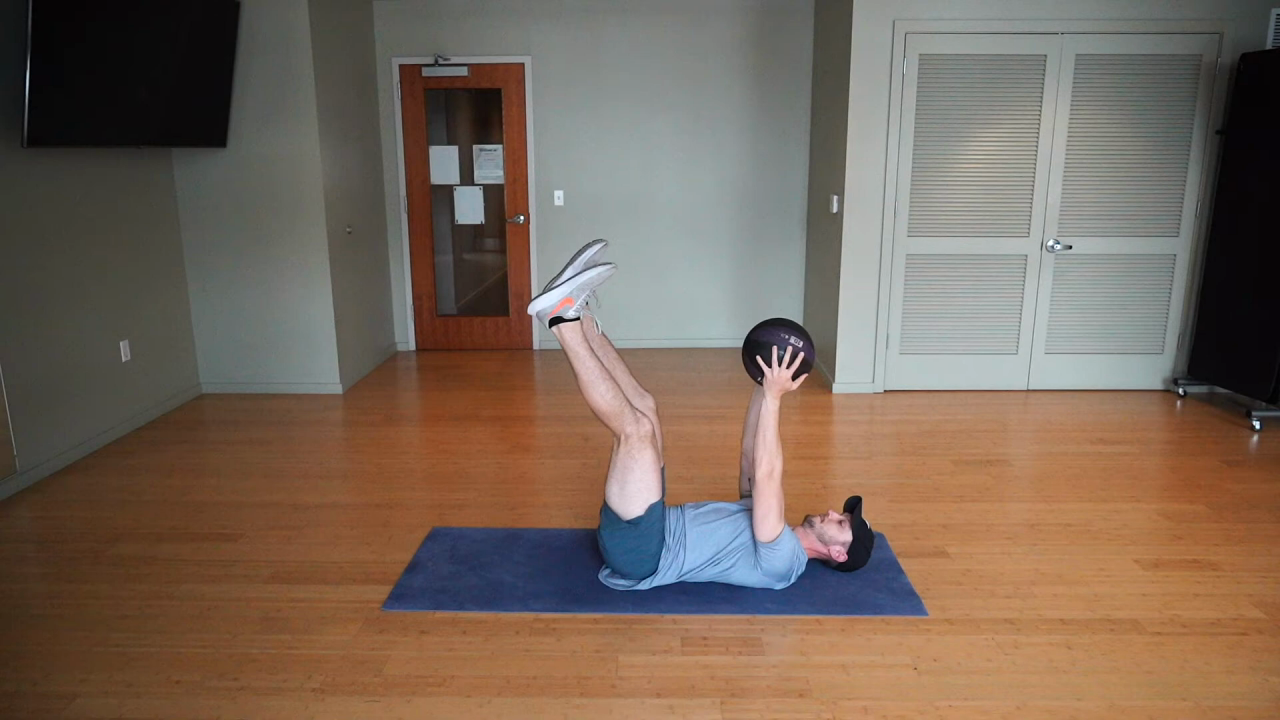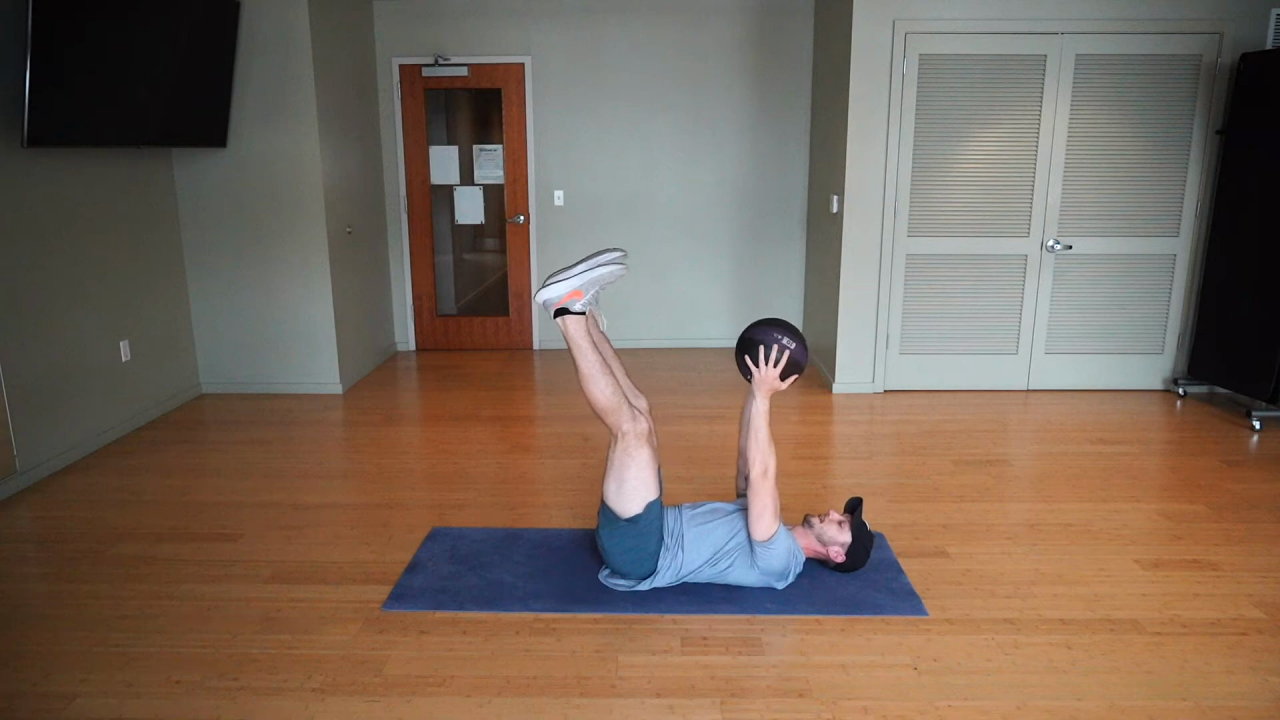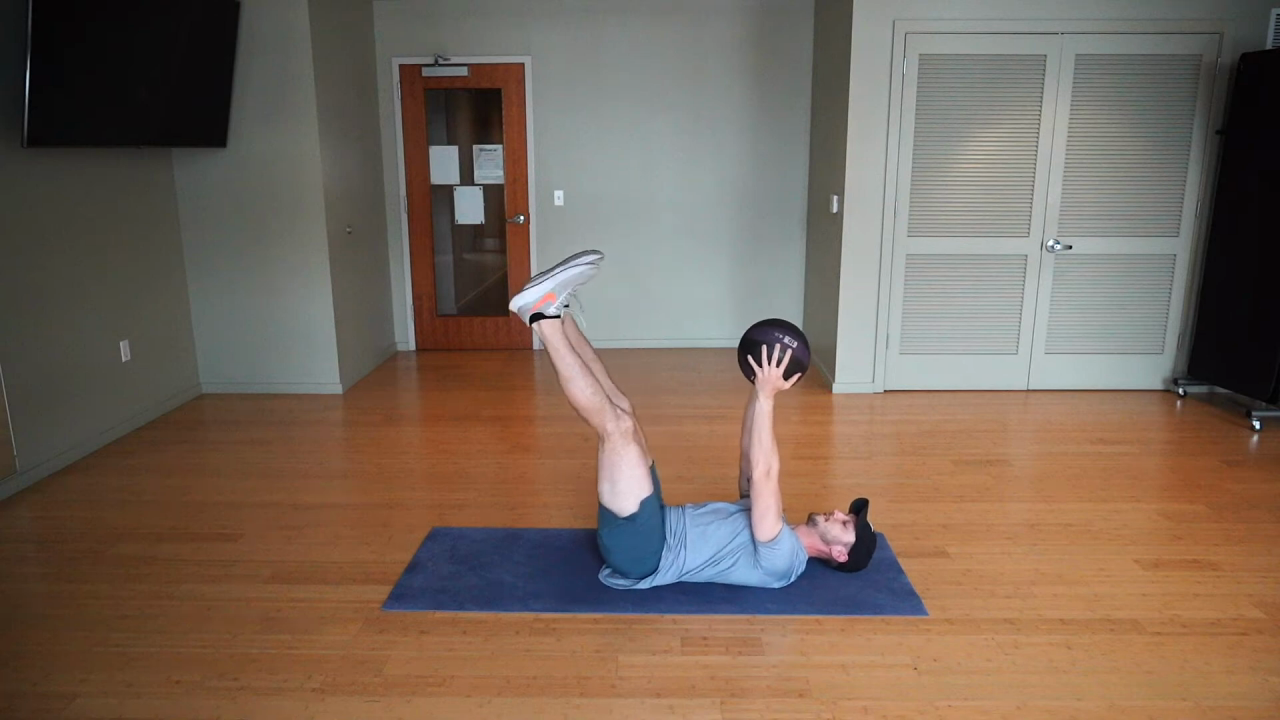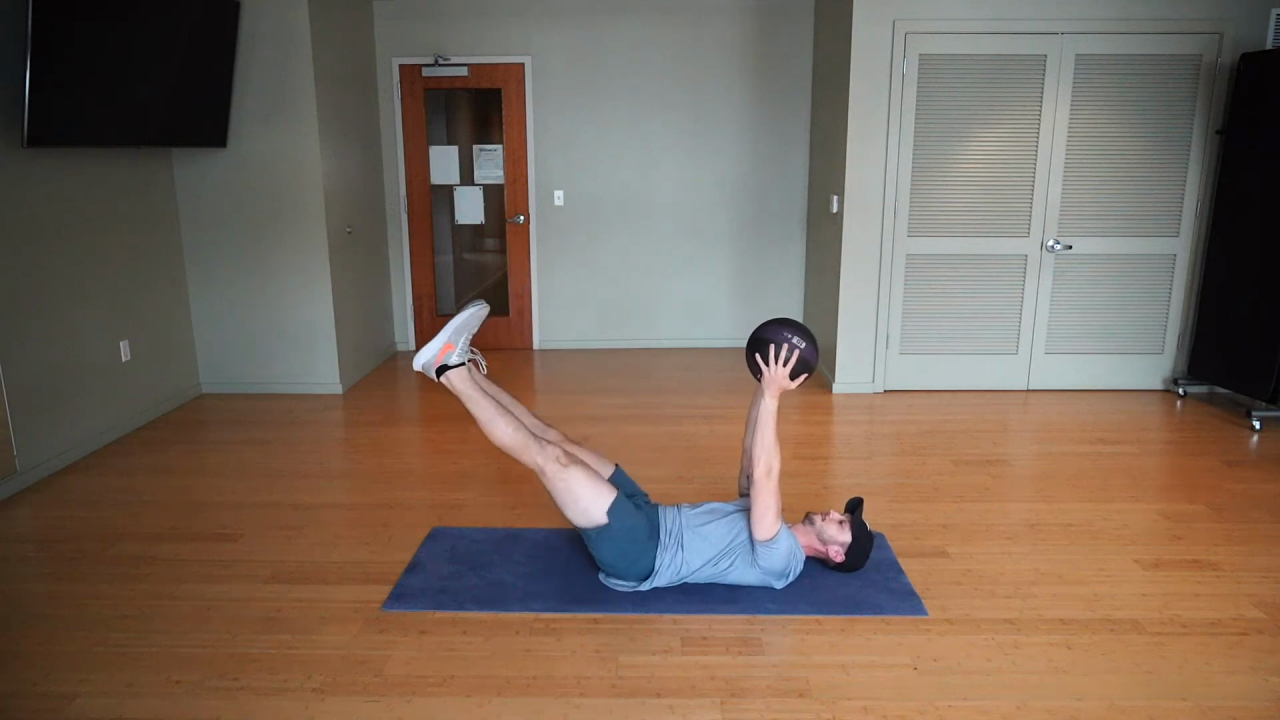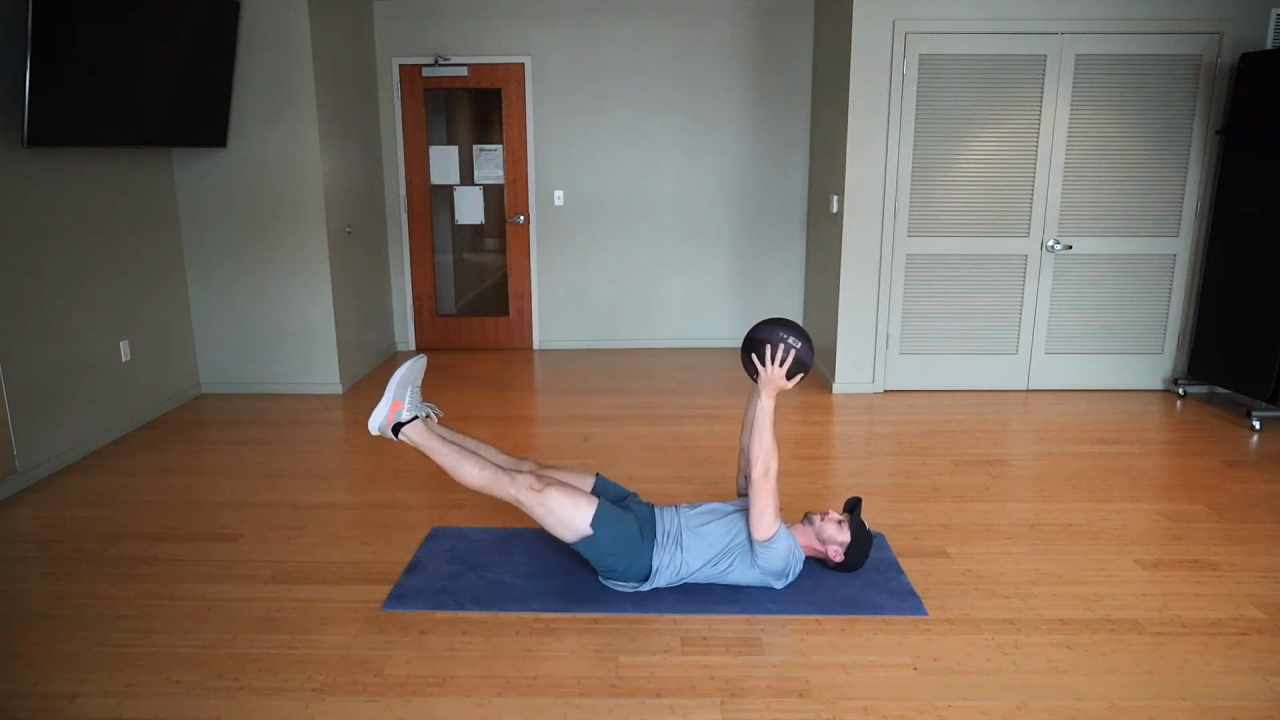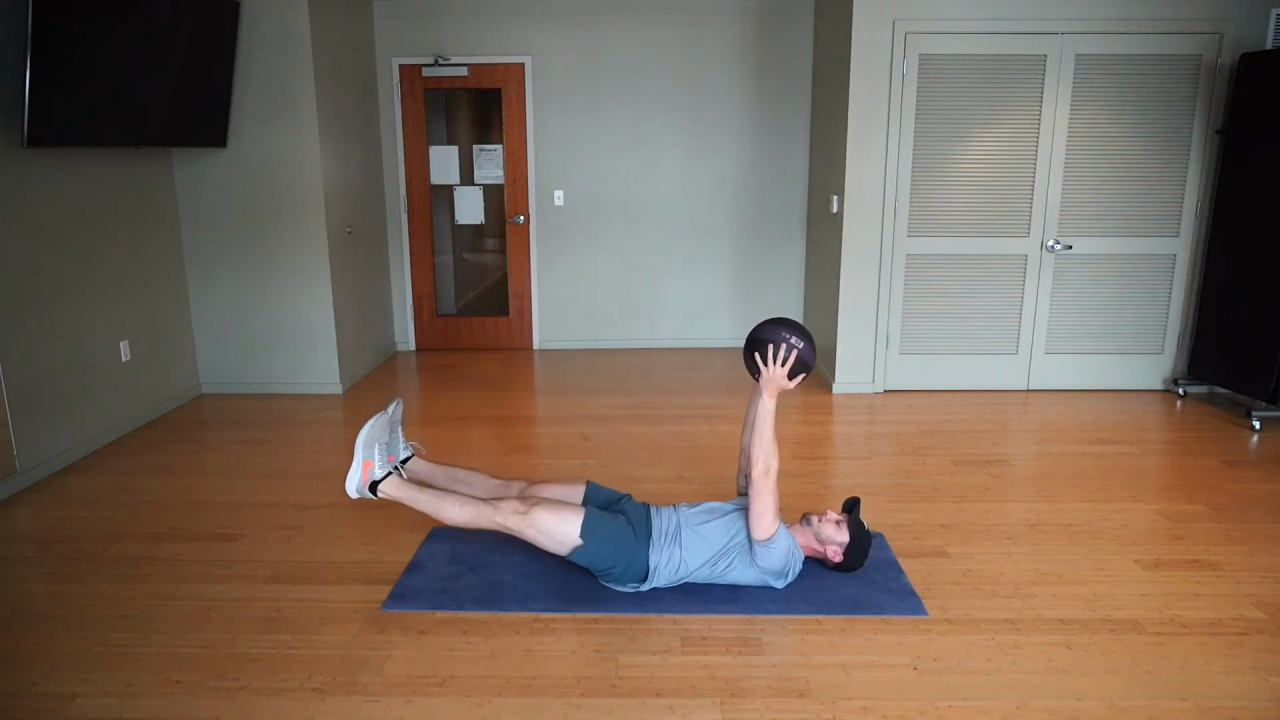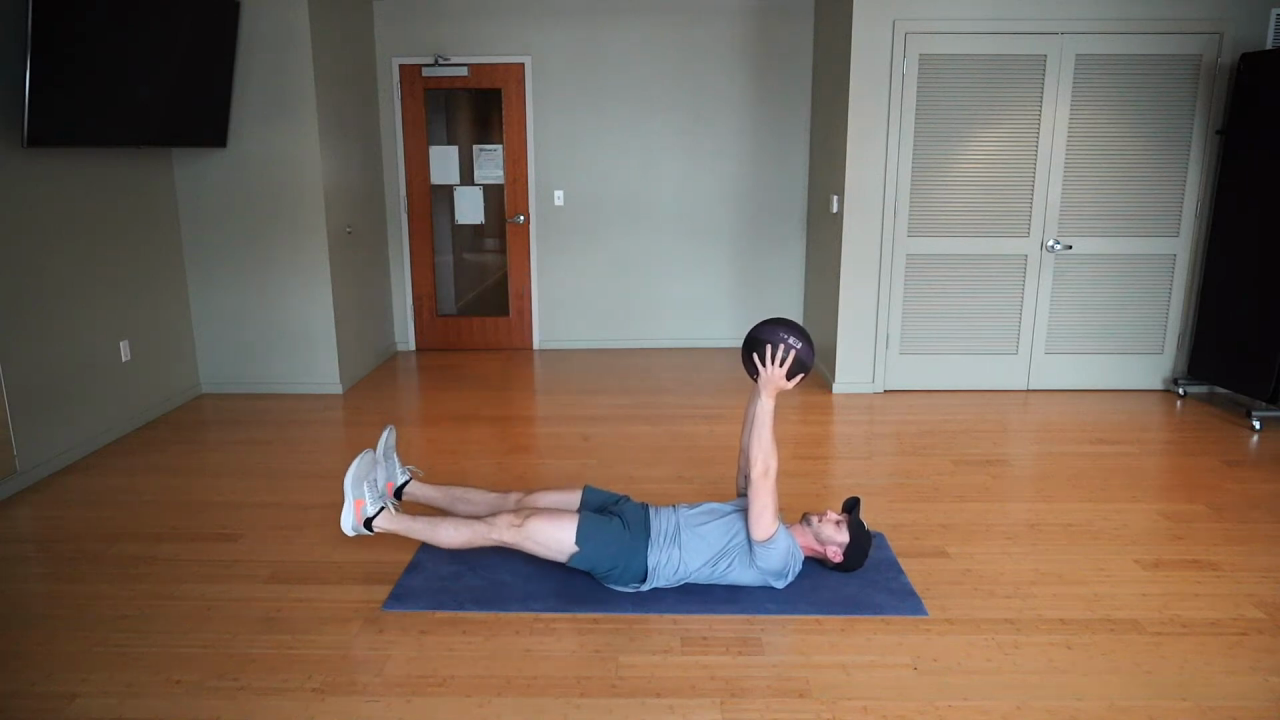
dt=0.5s
person 1, frame 1
left shoulder: (782, 560)
right shoulder: (769, 522)
left elbow: (767, 475)
right elbow: (751, 462)
left wrist: (773, 397)
right wrist: (764, 390)
left hip: (637, 553)
right hip: (652, 533)
left knee: (636, 427)
right knee: (642, 408)
left ankle: (564, 318)
right ankle: (577, 316)
person 1, frame 2
left shoulder: (779, 560)
right shoulder: (770, 527)
left elbow: (761, 474)
right elbow: (748, 466)
left wrist: (763, 396)
right wrist: (758, 390)
left hip: (636, 552)
right hip: (656, 532)
left knee: (630, 426)
right knee: (636, 409)
left ankle: (570, 312)
right ankle: (579, 311)
person 1, frame 3
left shoulder: (782, 558)
right shoulder: (773, 528)
left elbow: (765, 475)
right elbow: (750, 466)
left wrist: (765, 397)
right wrist: (759, 392)
left hip: (640, 553)
right hip: (658, 528)
left knee: (616, 425)
right knee: (620, 412)
left ankle: (545, 318)
right ankle: (556, 317)
person 1, frame 4
left shoulder: (781, 558)
right shoulder: (772, 533)
left elbow: (765, 475)
right elbow: (751, 466)
left wrist: (772, 396)
right wrist: (765, 392)
left hip: (639, 555)
right hip: (649, 522)
left knee: (549, 457)
right knee: (557, 442)
left ankle: (452, 371)
right ankle: (463, 369)
person 1, frame 5
left shoulder: (779, 560)
right shoulder: (769, 527)
left elbow: (763, 476)
right elbow: (749, 467)
left wrist: (768, 398)
right wrist: (760, 392)
left hip: (636, 554)
right hip: (644, 520)
left knee: (523, 486)
right knee: (531, 470)
left ankle: (408, 429)
right ankle: (424, 426)
person 1, frame 6
left shoulder: (778, 559)
right shoulder: (770, 528)
left elbow: (763, 475)
right elbow: (750, 465)
left wrist: (770, 396)
right wrist: (761, 391)
left hip: (635, 554)
right hip: (639, 519)
left knee: (509, 512)
right knee: (521, 491)
left ankle: (385, 483)
right ankle: (406, 466)
person 1, frame 7
left shoulder: (777, 560)
right shoulder: (769, 527)
left elbow: (763, 475)
right elbow: (748, 466)
left wrist: (769, 397)
right wrist: (760, 393)
left hip: (634, 555)
right hip: (639, 519)
left knee: (507, 527)
right knee: (517, 501)
left ankle: (380, 519)
right ankle: (404, 487)
